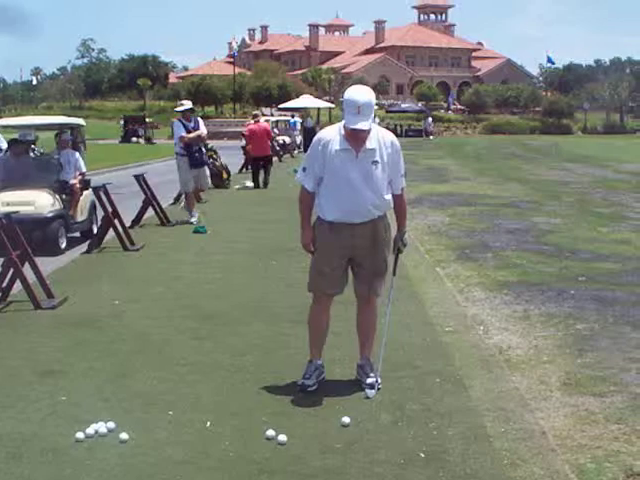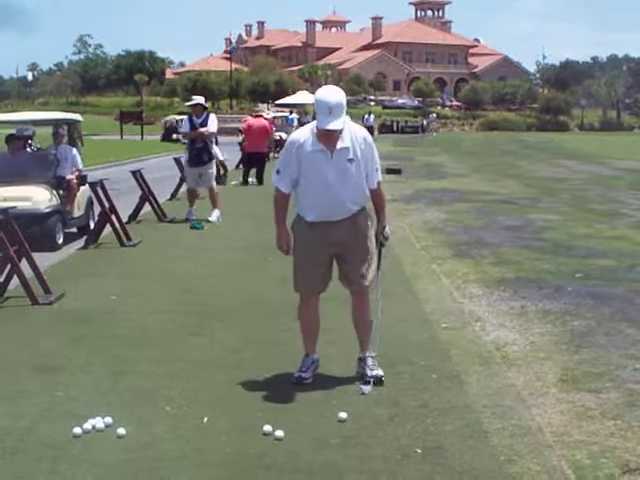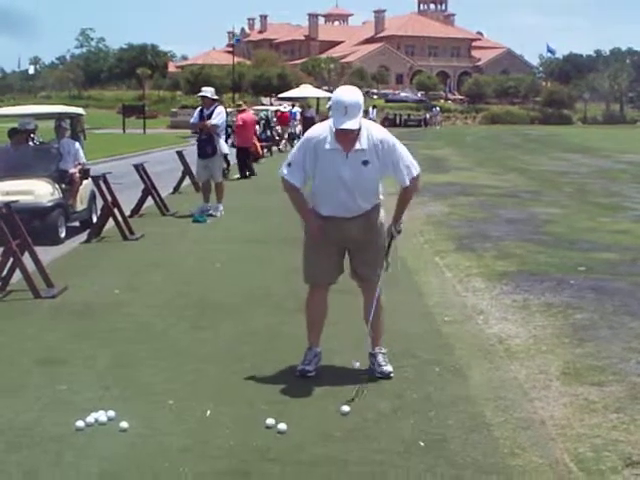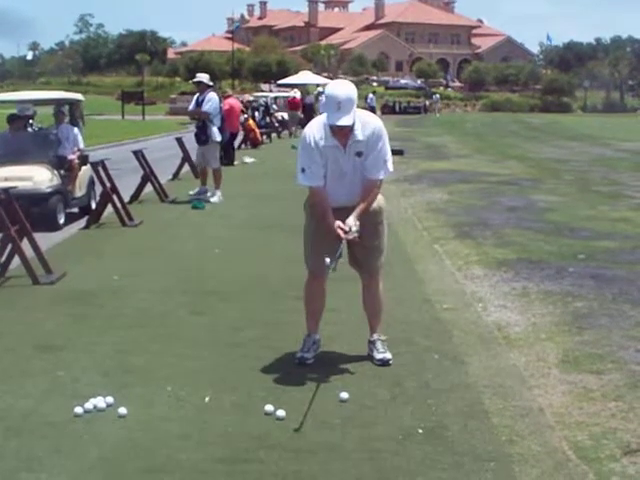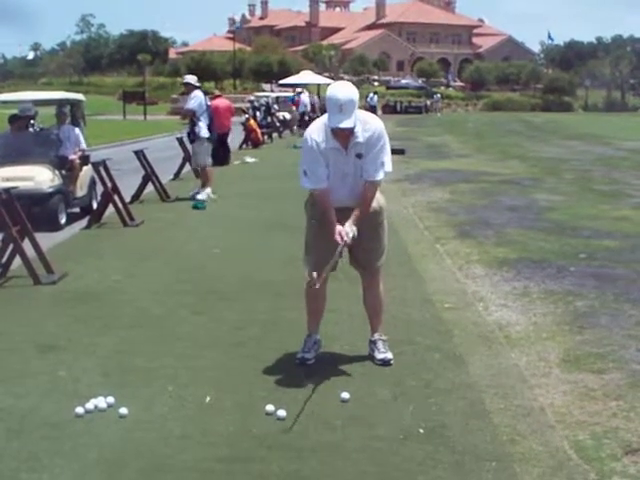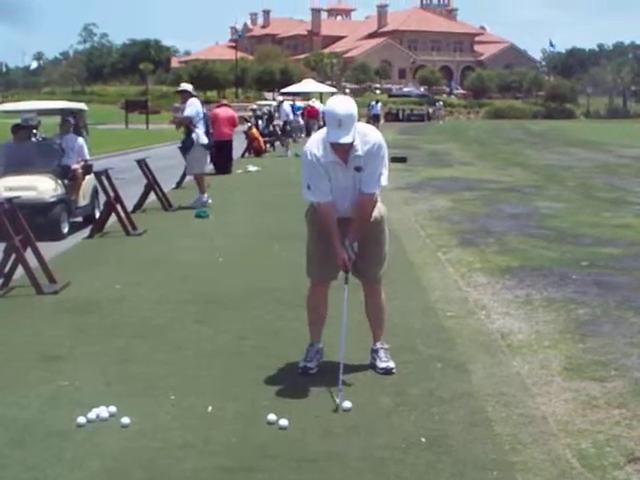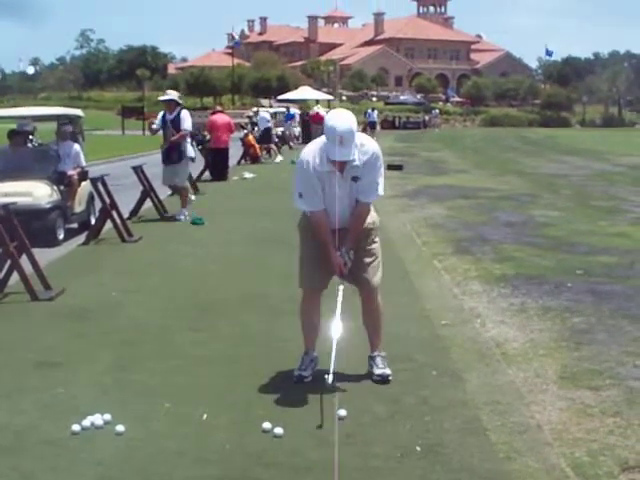
dt=0.7s
person 1, frame 1
left shoulder: (388, 142)
right shoulder: (324, 140)
left elbow: (398, 191)
right elbow: (308, 188)
left wrist: (401, 229)
right wrist: (305, 227)
left hip: (372, 230)
right hip: (330, 230)
left knee: (368, 298)
right knee: (321, 298)
left ankle: (365, 362)
right ankle: (315, 363)
person 1, frame 2
left shoulder: (361, 138)
right shoulder: (297, 142)
left elbow: (374, 185)
right elbow: (282, 189)
left wrist: (382, 222)
right wrist: (281, 229)
left hip: (354, 224)
right hip: (311, 228)
left knee: (360, 291)
right knee: (308, 295)
left ankle: (366, 355)
right ankle: (310, 357)
person 1, frame 3
left shoulder: (380, 138)
right shoulder: (314, 138)
left elbow: (412, 179)
right elbow: (289, 180)
left wrist: (396, 220)
right wrist: (307, 217)
left hip: (367, 220)
right hip: (324, 222)
left knee: (371, 287)
right knee: (317, 287)
left ankle: (377, 351)
right ankle: (313, 350)
person 1, frame 4
left shoulder: (373, 128)
right shoulder: (312, 135)
left elbow: (375, 180)
right elbow: (315, 187)
left wrist: (356, 216)
right wrist: (331, 222)
left hip: (365, 208)
right hip: (324, 209)
left knee: (371, 275)
right knee: (316, 274)
left ankle: (375, 338)
right ankle: (311, 337)
person 1, frame 5
left shoulder: (374, 129)
right shoulder: (313, 136)
left elbow: (372, 182)
right elbow: (319, 189)
left wrist: (353, 222)
right wrist: (334, 226)
left hip: (365, 207)
right hip: (325, 208)
left knee: (372, 274)
right knee: (317, 273)
left ankle: (377, 337)
right ankle: (312, 337)
person 1, frame 6
left shoulder: (373, 141)
right shoulder: (314, 150)
left elbow: (368, 196)
right elbow: (324, 204)
left wrist: (352, 239)
right wrist: (337, 246)
left hip: (366, 216)
right hip: (326, 217)
left knee: (373, 282)
right knee: (319, 282)
left ankle: (379, 346)
right ankle: (314, 346)
person 1, frame 7
left shoulder: (370, 151)
right shoulder: (309, 159)
left elbow: (364, 204)
right elbow: (316, 212)
left wrist: (348, 246)
right wrist: (331, 253)
left hip: (359, 224)
right hip: (319, 226)
left knee: (370, 289)
right knee: (311, 291)
left ankle: (376, 354)
right ankle: (309, 355)
person 2, frame 1
left shoulder: (198, 120)
right shoulder: (177, 123)
left elbow: (203, 138)
right elbow: (184, 139)
left wrist: (191, 136)
right wrist: (197, 133)
left hip: (199, 156)
right hip: (185, 159)
left knee: (203, 186)
right knee: (189, 189)
left ankle: (189, 205)
right ankle: (193, 214)
person 2, frame 2
left shoulder: (211, 117)
right shoulder: (187, 119)
left elbow: (209, 134)
right elbow: (184, 135)
left wrist: (193, 133)
right wrist: (201, 131)
left hip: (207, 156)
right hip: (192, 156)
left knee: (211, 185)
right knee: (191, 186)
left ankle: (216, 212)
right ankle: (191, 210)
person 2, frame 3
left shoulder: (219, 110)
right shoulder: (199, 110)
left elbow: (212, 127)
right elbow: (193, 125)
left wrist: (201, 125)
right wrist: (206, 123)
left hip: (215, 149)
right hip: (202, 148)
left knee: (218, 179)
right knee: (204, 179)
left ankle: (219, 206)
right ankle: (206, 205)
person 2, frame 4
left shoulder: (212, 96)
right shoulder: (197, 96)
left elbow: (204, 115)
right elbow: (190, 113)
left wrist: (196, 112)
right wrist: (199, 112)
left hip: (211, 135)
right hip: (202, 134)
left knee: (214, 164)
right knee: (201, 163)
left ankle: (217, 192)
right ankle: (203, 188)
person 2, frame 5
left shoulder: (196, 94)
right shoulder: (193, 96)
left elbow: (188, 112)
right elbow: (184, 115)
left wrist: (185, 112)
right wrist: (186, 113)
left hip: (202, 133)
right hip: (197, 133)
left knee: (204, 163)
right knee: (199, 163)
left ankle: (207, 190)
right ankle: (203, 188)
person 2, frame 6
left shoulder: (193, 102)
right shoulder: (186, 106)
left elbow: (186, 119)
right elbow: (178, 124)
left wrist: (178, 120)
right wrist: (179, 120)
left hip: (198, 140)
right hip: (192, 141)
left knee: (198, 170)
right knee: (196, 170)
left ankle: (203, 196)
right ankle: (202, 196)
person 2, frame 7
left shoulder: (183, 113)
right shoulder: (163, 115)
left elbow: (185, 133)
right elbow: (154, 131)
left wrist: (170, 141)
right wrist: (151, 124)
left hip: (181, 152)
right hip: (169, 152)
left knee: (181, 182)
right knee: (169, 182)
left ankle: (184, 210)
right ankle: (187, 197)
